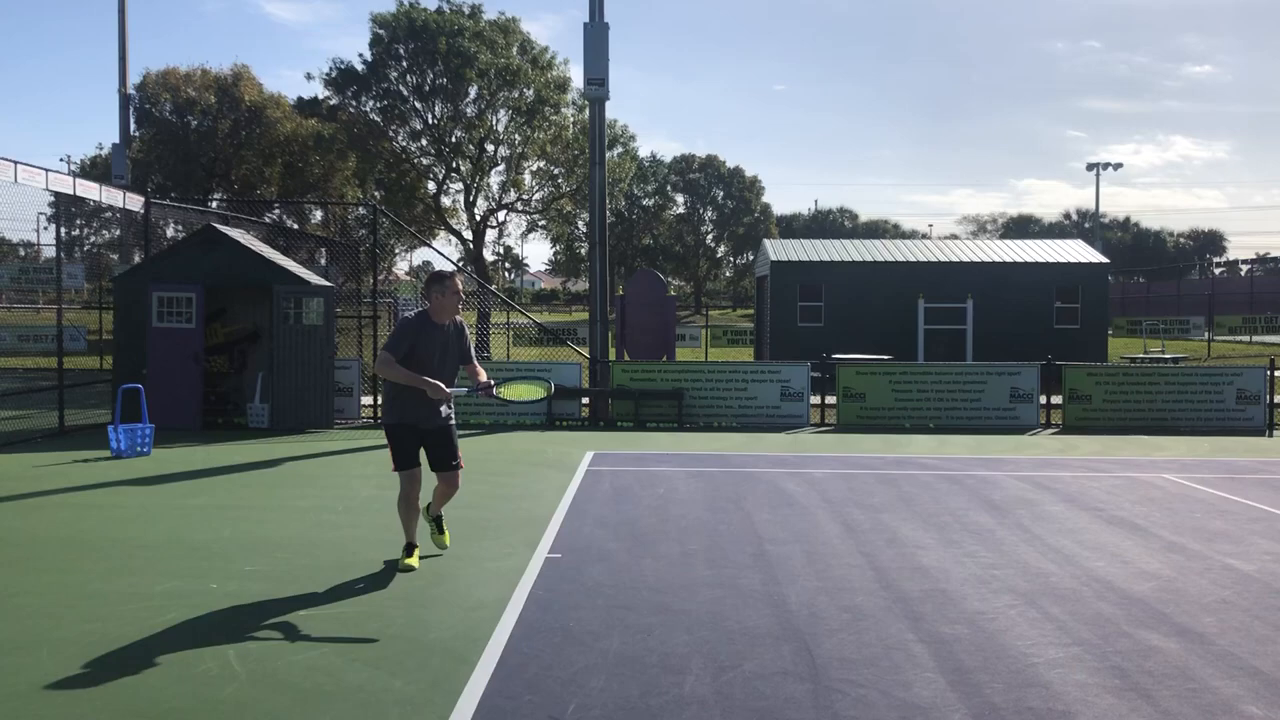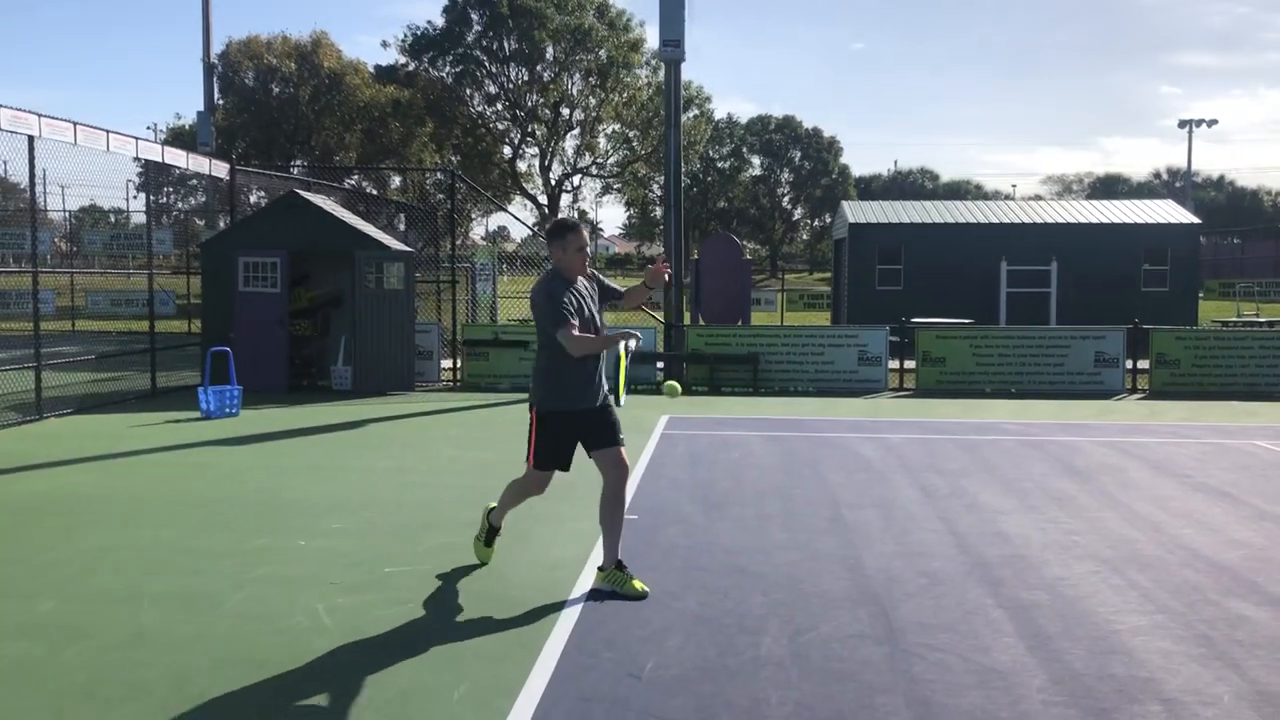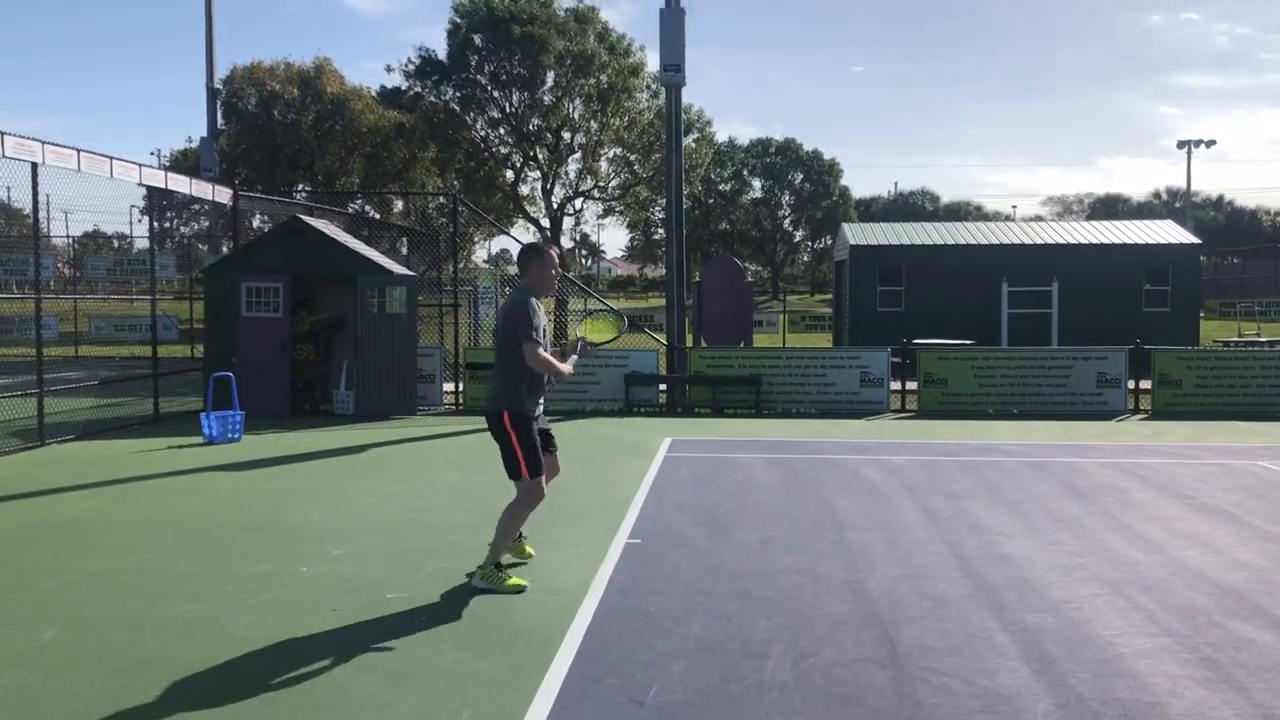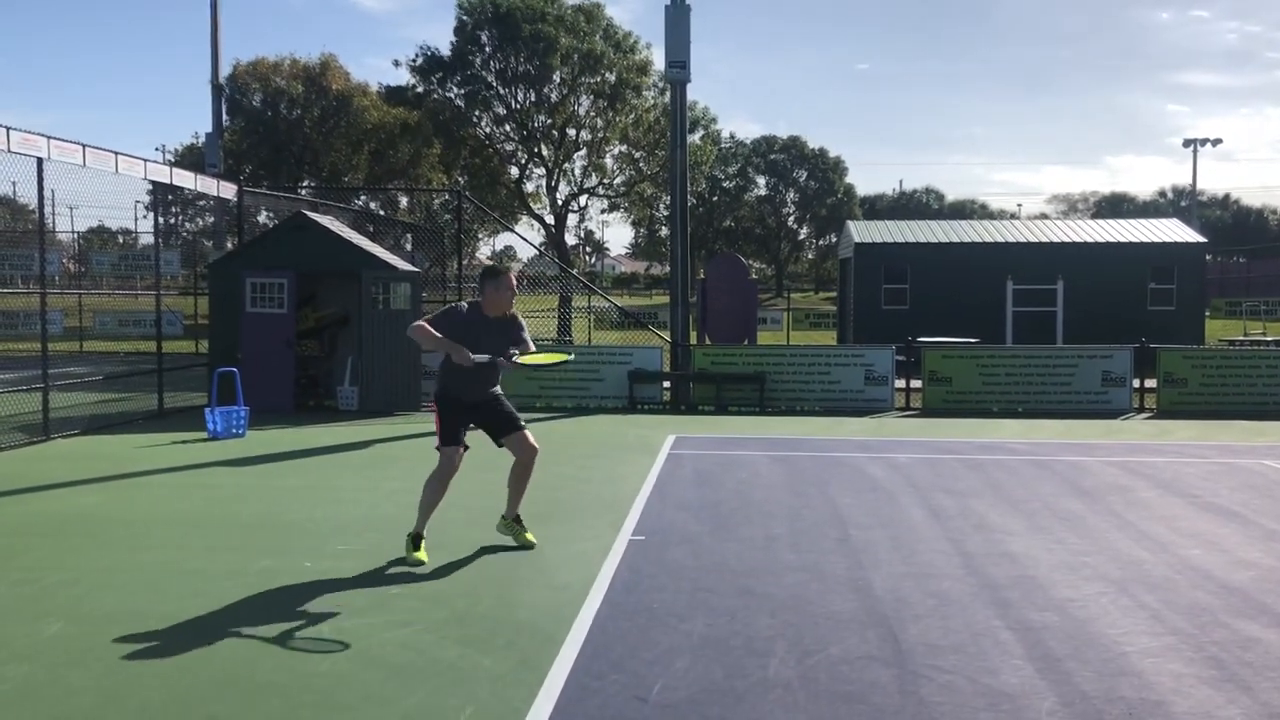
dt=1s
person 1, frame 1
left shoulder: (459, 328)
right shoulder: (410, 325)
left elbow: (471, 366)
right elbow: (381, 365)
left wrist: (482, 379)
right wrist: (424, 383)
left hip: (440, 416)
right hip: (401, 417)
left knee: (452, 481)
right knee: (410, 483)
left ankle: (433, 512)
right ankle: (411, 545)
person 1, frame 2
left shoulder: (589, 279)
right shoulder: (550, 291)
left elbow: (628, 299)
right elbow: (575, 345)
left wrist: (654, 278)
right wrist: (619, 337)
left hip: (593, 397)
right hip: (553, 403)
left knee: (617, 470)
right knee: (537, 480)
left ankle: (610, 567)
right ankle: (495, 515)
person 1, frame 3
left shoulder: (525, 304)
right shoulder: (525, 306)
right elbow: (536, 361)
left wrist: (563, 354)
right wrist: (564, 367)
left hip: (527, 408)
right hip: (511, 412)
left knee: (549, 468)
right knee: (532, 491)
left ankle: (510, 536)
right ankle: (489, 568)
person 1, frame 4
left shoulder: (513, 320)
right shoulder: (460, 314)
left elbow: (531, 353)
right elbow: (415, 330)
left wrist: (519, 358)
right wrist: (451, 348)
left hip: (490, 396)
right hip: (453, 397)
left knee: (528, 450)
right knee: (449, 465)
left ankle: (511, 518)
right ankle: (416, 536)
